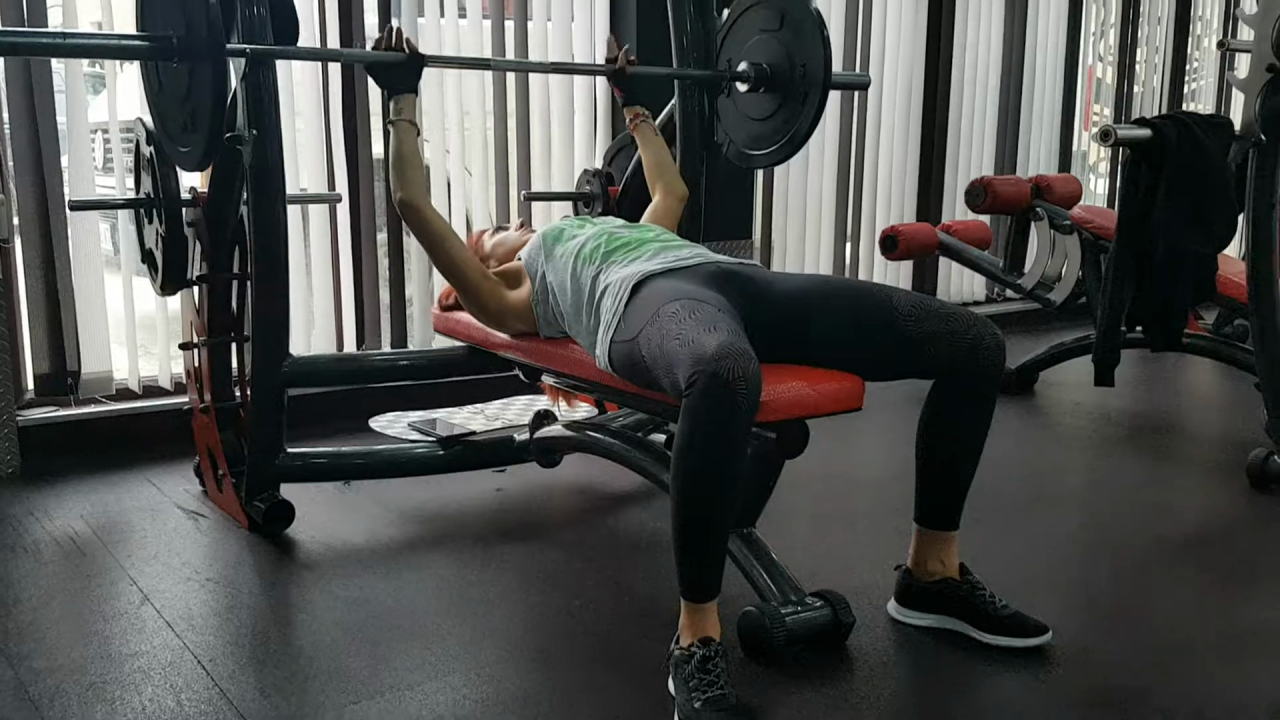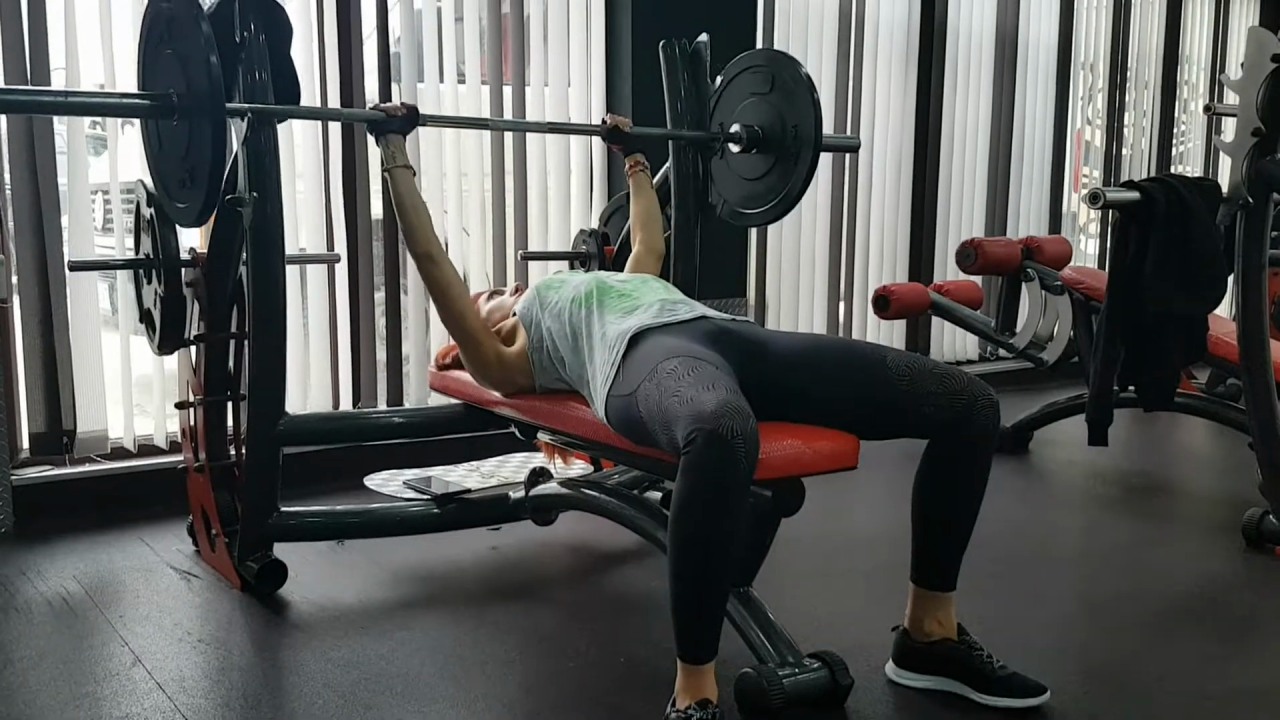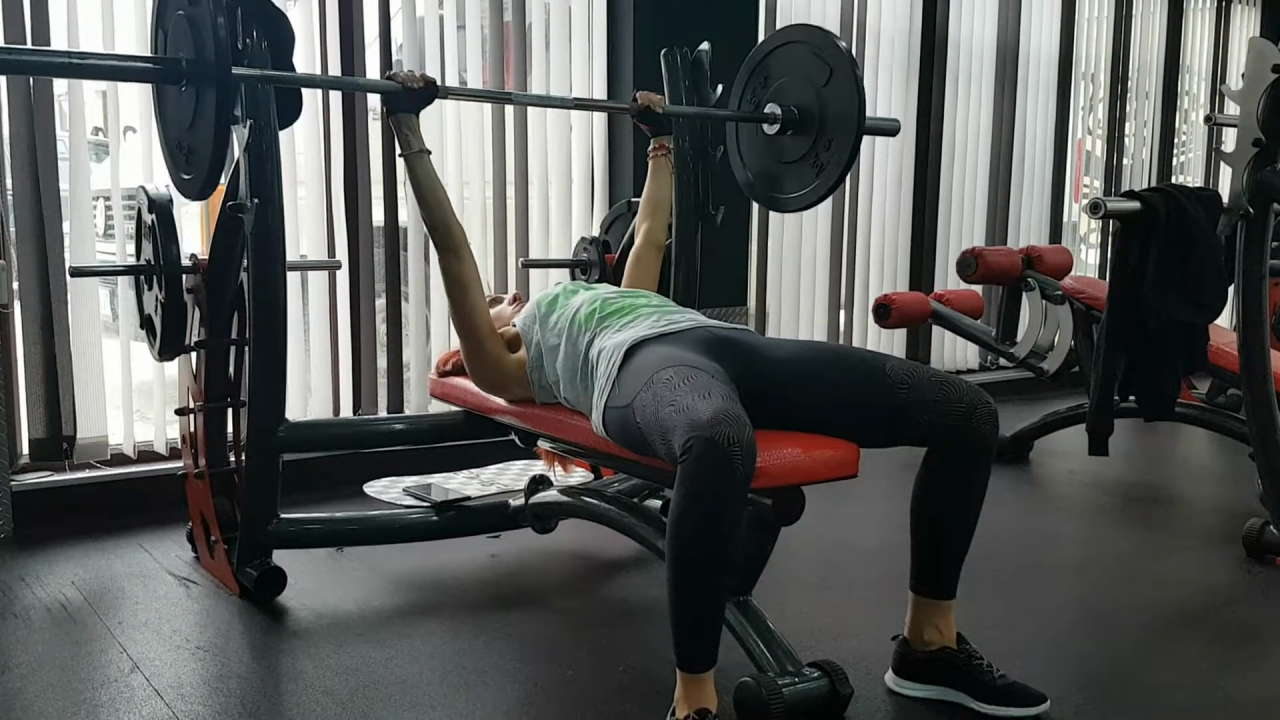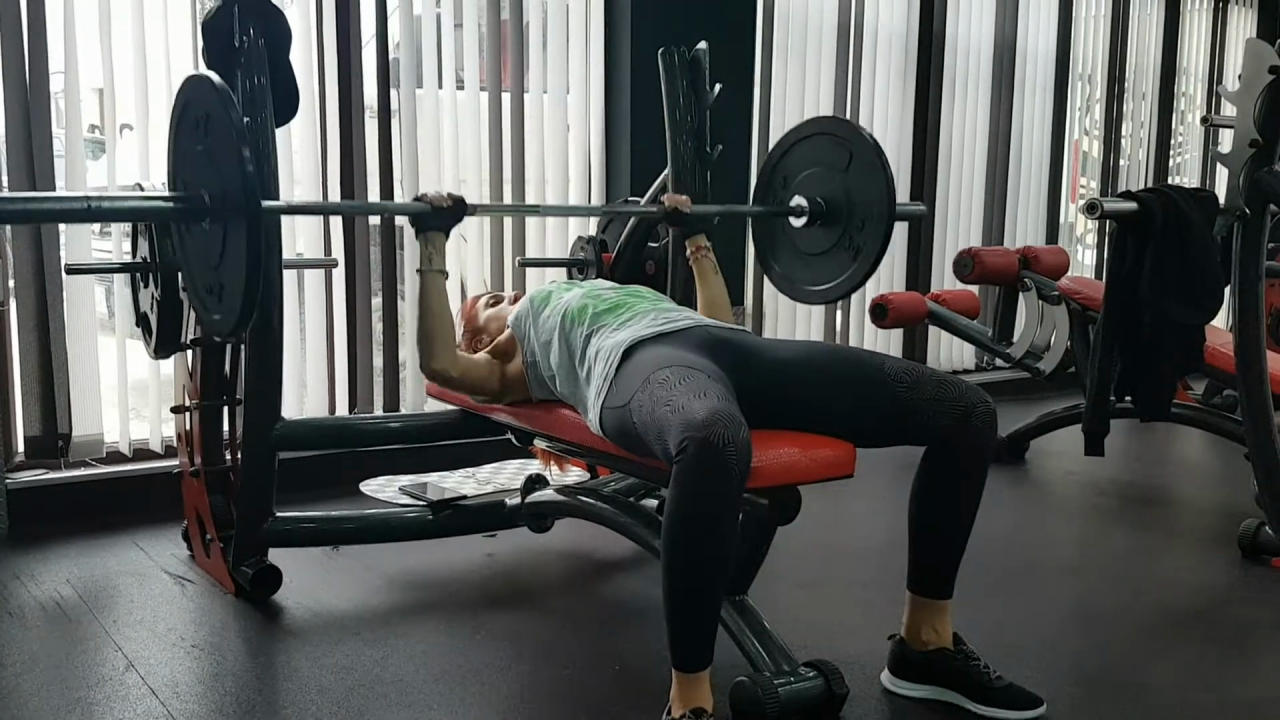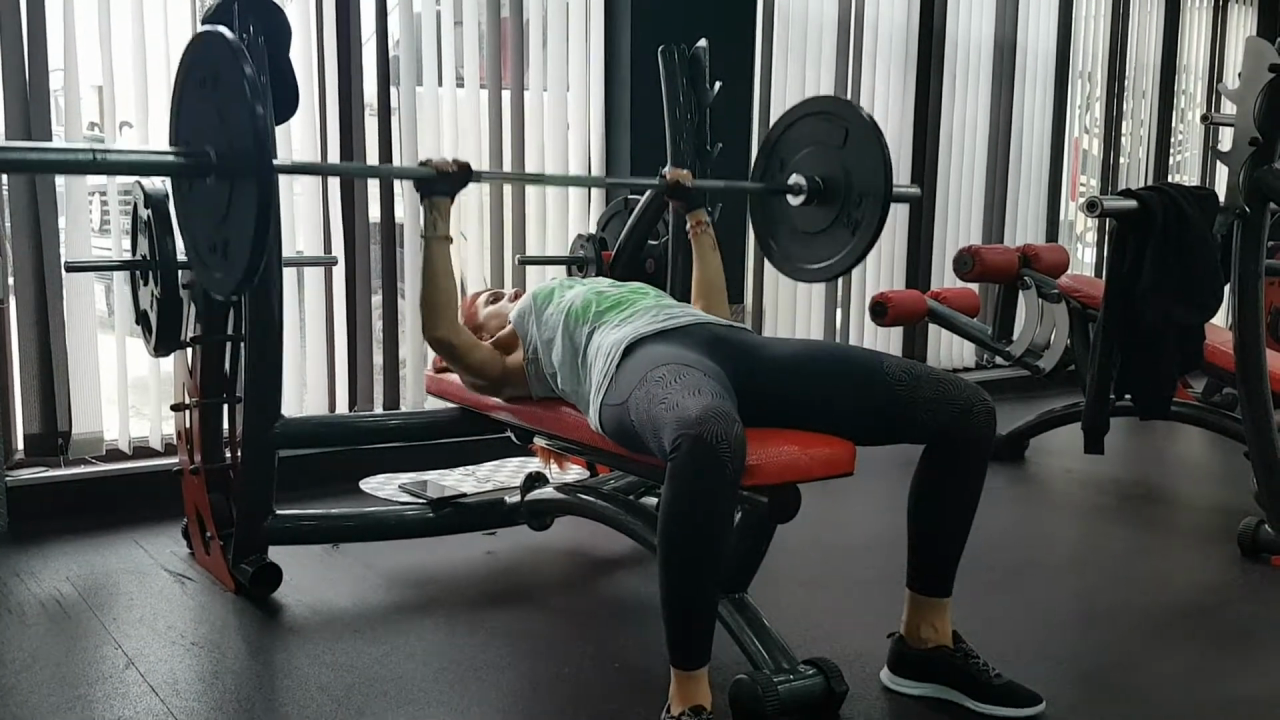
dt=1s
person 1, frame 1
left shoulder: (602, 232)
right shoulder: (513, 300)
left elbow: (672, 191)
right elbow: (415, 206)
left wrist: (633, 105)
right wrist: (402, 98)
right hip: (649, 297)
left knee: (972, 345)
right knee: (724, 372)
left ankle: (931, 574)
right ankle: (696, 640)
person 1, frame 2
left shoulder: (593, 300)
right shoulder: (508, 360)
left elbow: (649, 247)
right elbow: (430, 257)
left wrist: (633, 158)
right wrist: (394, 149)
left knee: (968, 405)
right knee: (721, 432)
left ankle: (928, 634)
person 1, frame 3
left shoulder: (608, 307)
right shoulder: (506, 367)
left elbow: (650, 238)
right elbow: (452, 249)
left wrist: (660, 141)
right wrist: (409, 130)
left hip: (728, 345)
right hip: (645, 364)
left knee: (966, 412)
right knee: (718, 442)
left ankle: (929, 646)
person 1, frame 4
left shoulder: (595, 299)
right shoulder: (505, 367)
left elbow: (720, 322)
right elbow: (441, 364)
left wrist: (694, 236)
right wrist: (433, 243)
left hip: (722, 350)
left knee: (965, 413)
right knee: (713, 440)
left ankle: (925, 646)
person 1, frame 5
left shoulder: (588, 300)
right shoulder: (507, 364)
left elbow: (713, 310)
right elbow: (442, 334)
left wrist: (696, 214)
right wrist: (438, 210)
left knee: (965, 412)
right knee: (708, 438)
left ankle: (924, 643)
